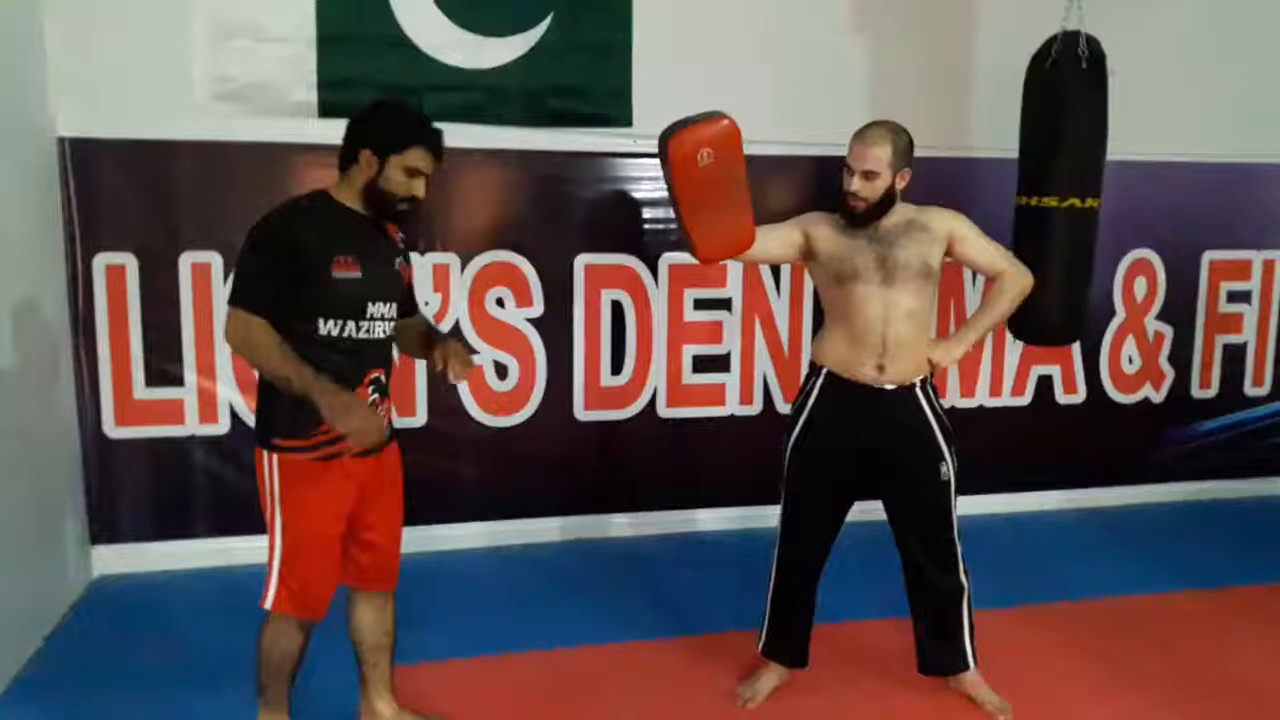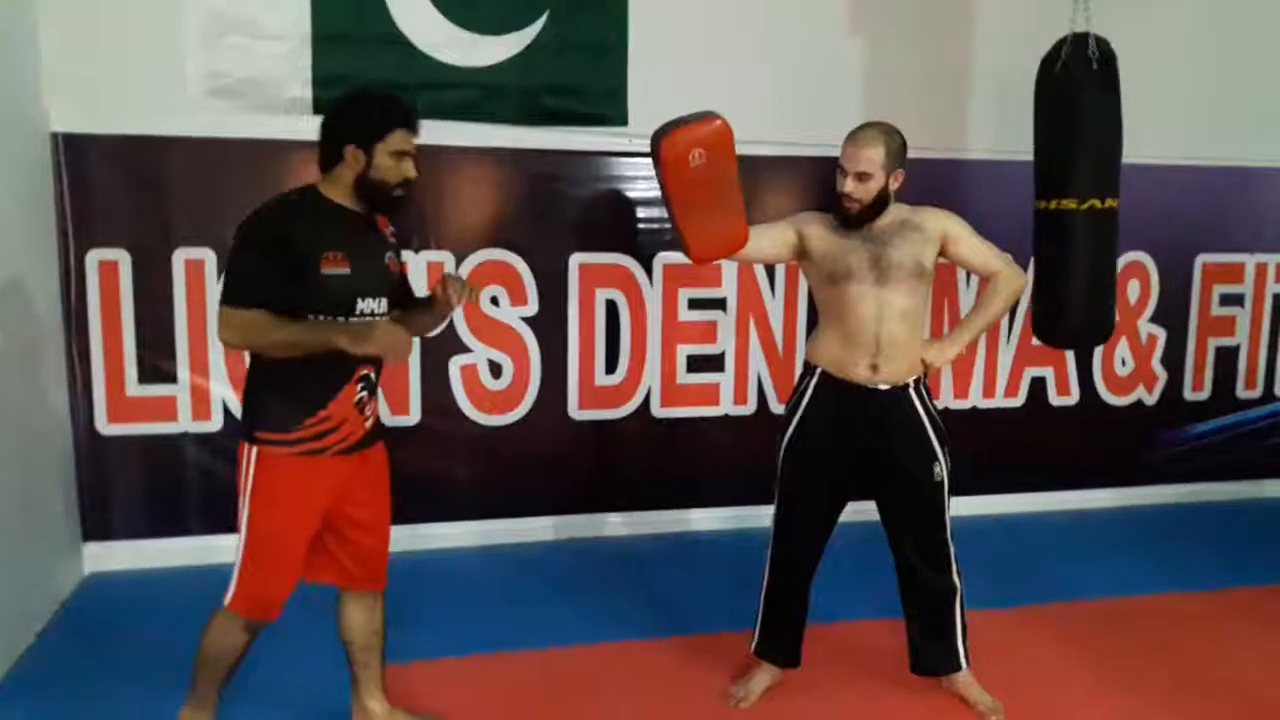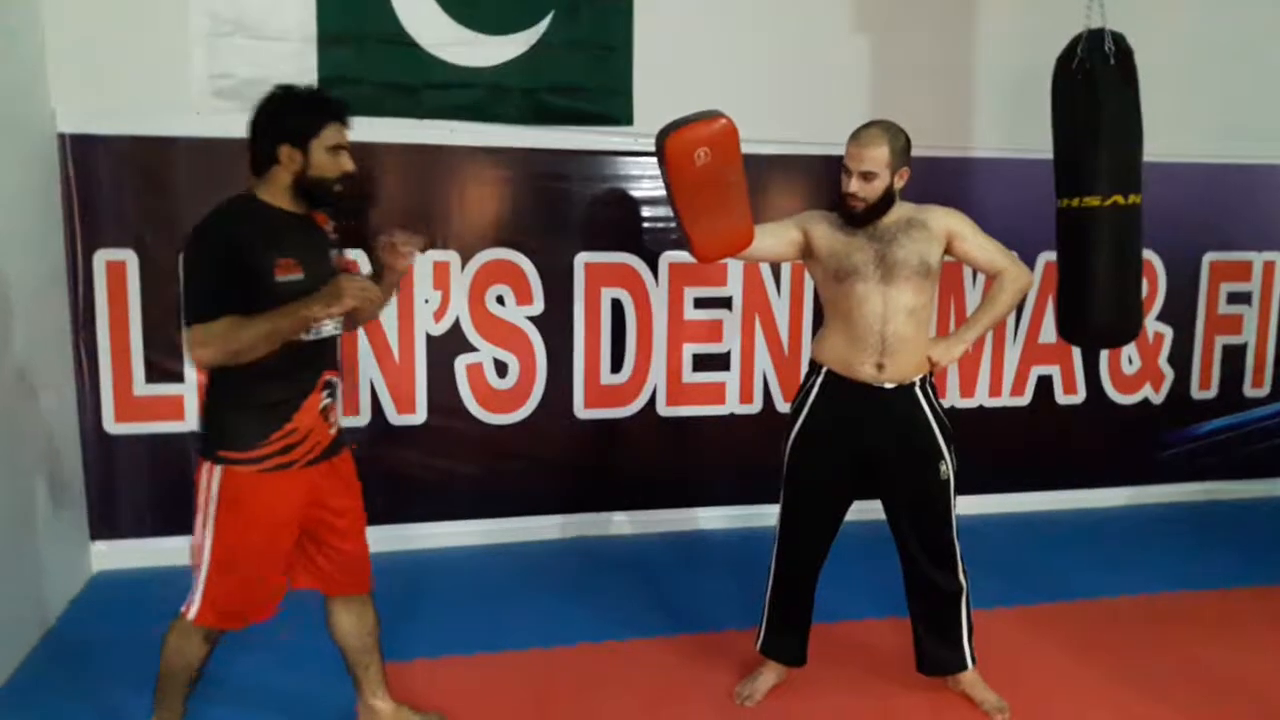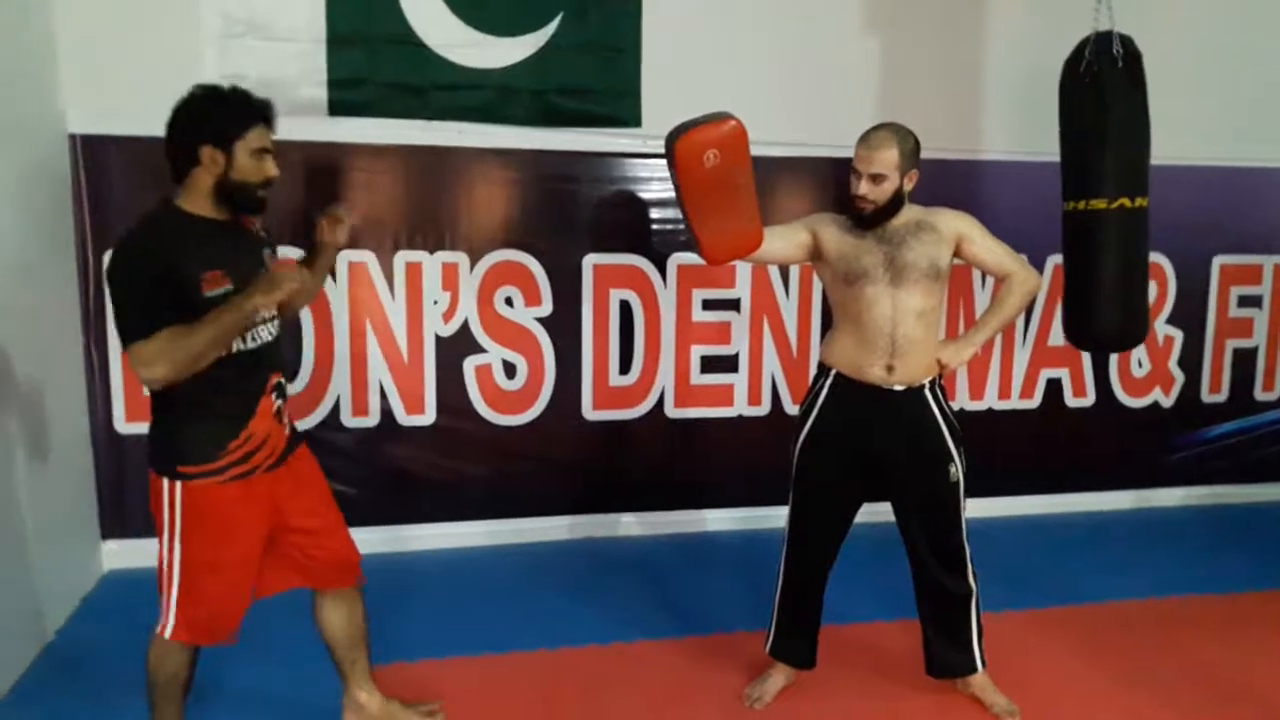
dt=0.3s
person 1, frame 1
left shoulder: (389, 237)
right shoulder: (289, 229)
right elbow: (244, 329)
left wrist: (437, 344)
right wrist: (326, 397)
left hip: (373, 441)
right hip: (302, 446)
left knee: (376, 578)
right knee: (297, 596)
person 1, frame 2
left shoulder: (378, 230)
right shoulder: (280, 225)
left elbow: (399, 318)
right elbow: (236, 328)
left wrist: (439, 305)
right wrist: (344, 335)
left hip: (360, 441)
right hip: (285, 446)
left knee: (365, 576)
right knee: (255, 594)
person 1, frame 3
left shoulder: (317, 227)
right shoulder: (225, 234)
left elbow: (348, 315)
right elbow: (206, 347)
left wrist: (390, 274)
right wrist: (312, 305)
left hip: (323, 449)
right hip: (248, 459)
left knee: (350, 579)
right knee: (213, 605)
person 1, frame 4
left shoulder: (244, 230)
right shoulder: (149, 249)
left elbow: (286, 304)
right elbow: (157, 365)
left wrist: (324, 253)
right wrist: (254, 297)
left hip: (280, 451)
right hip: (203, 469)
left knee: (337, 570)
right knee: (189, 616)
person 2, frame 1
left shoulder: (939, 227)
right shoulder: (817, 231)
left elbow: (1016, 276)
left wrist: (960, 342)
left hip: (909, 406)
right hip: (833, 403)
left knee: (934, 546)
right knee: (801, 542)
left ankle: (957, 666)
right ankle: (780, 658)
person 2, frame 2
left shoulder: (933, 226)
right shoulder: (810, 230)
left elbow: (1009, 276)
right elbow: (731, 243)
left wrist: (955, 341)
left hip: (903, 407)
right hip: (826, 403)
left knee: (927, 547)
right knee: (794, 542)
left ankle: (950, 665)
right ankle: (772, 658)
person 2, frame 3
left shoulder: (938, 224)
right shoulder: (816, 228)
left elbow: (1014, 274)
left wrist: (961, 339)
left hip: (908, 406)
right hip: (832, 401)
left knee: (933, 545)
right knee: (800, 541)
left ankle: (956, 665)
right ankle: (779, 657)
person 2, frame 4
left shoulder: (947, 228)
right shoulder: (825, 232)
left elbow: (1024, 278)
right elbow: (746, 243)
left wrist: (970, 342)
left hip: (918, 409)
right hip: (840, 405)
left knee: (943, 548)
right knee: (809, 543)
left ankle: (966, 668)
right ankle: (788, 659)
